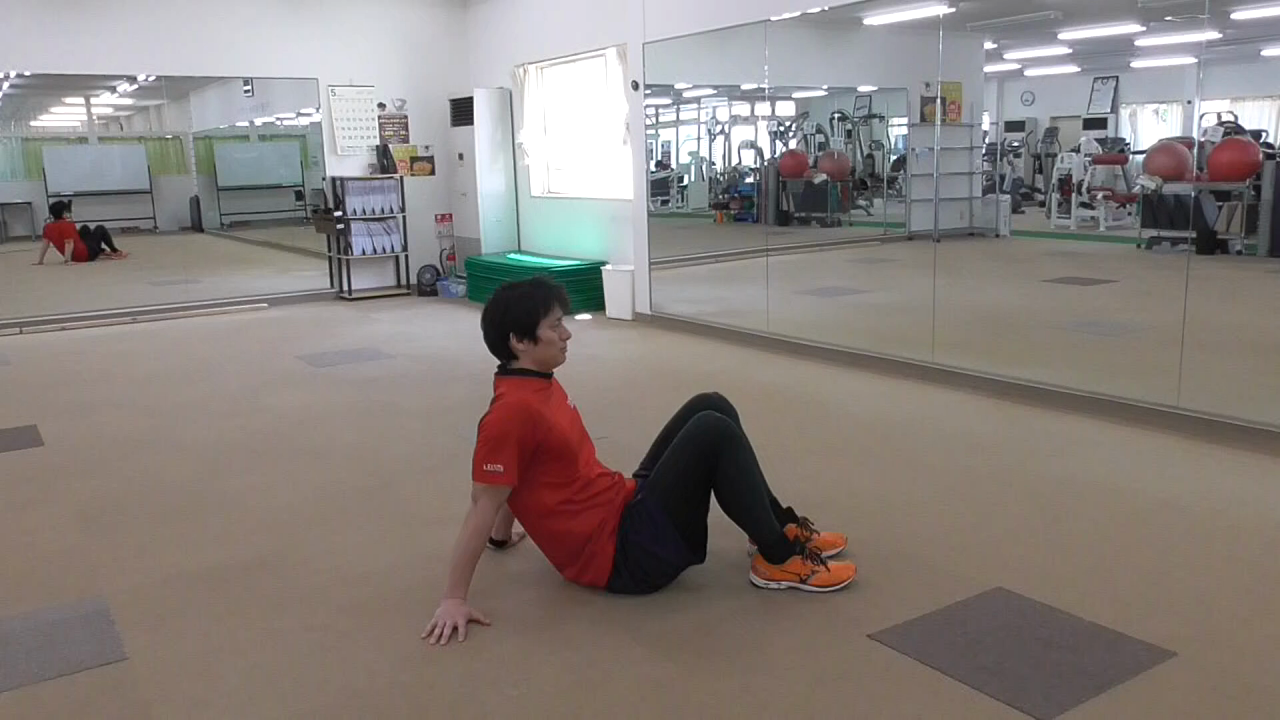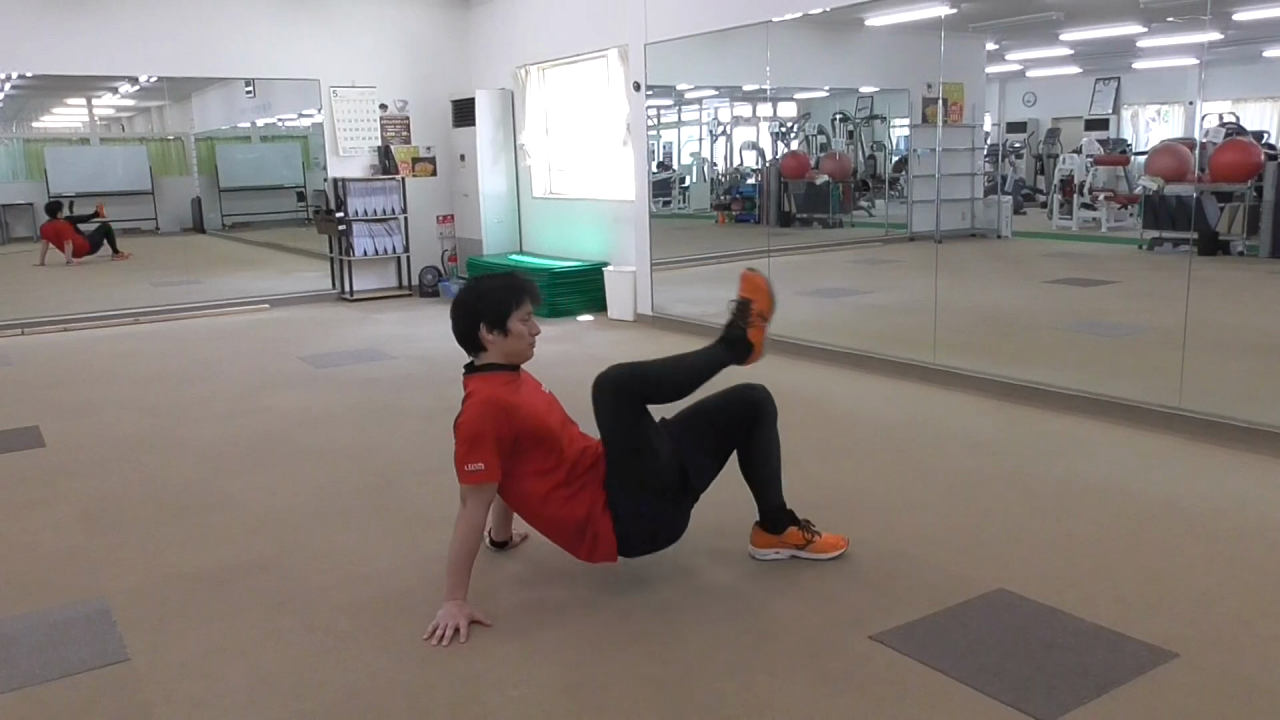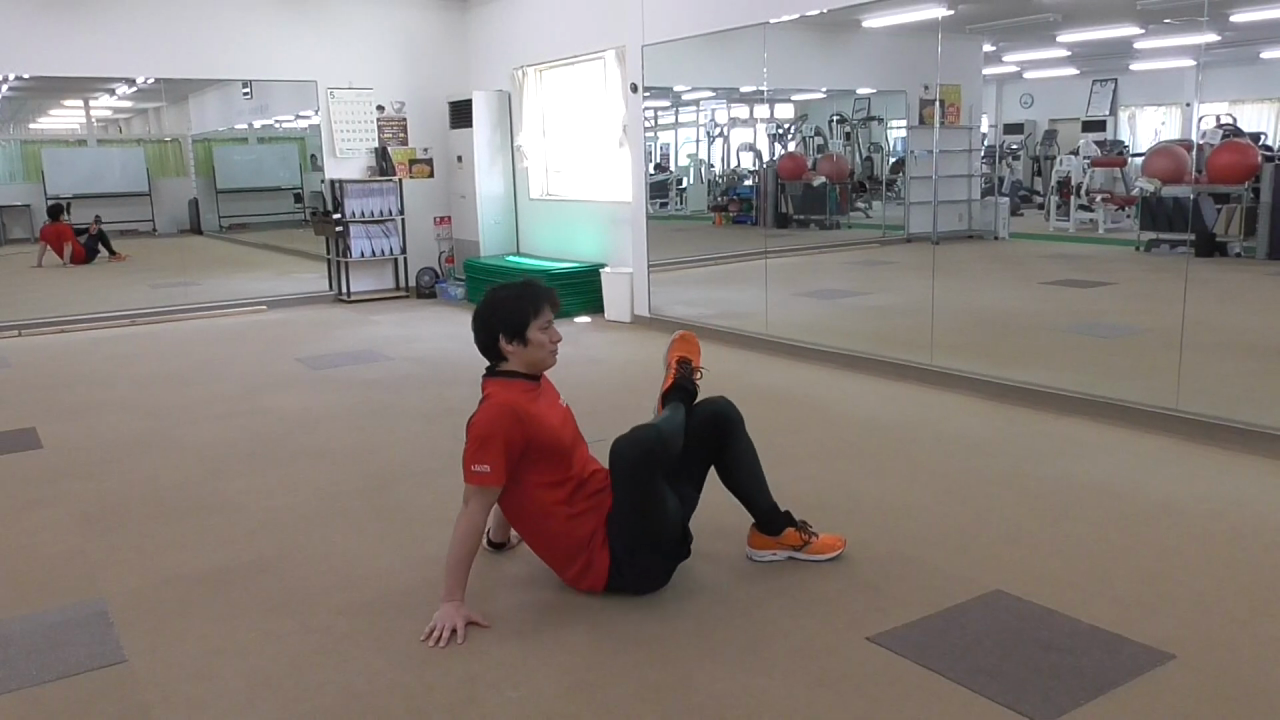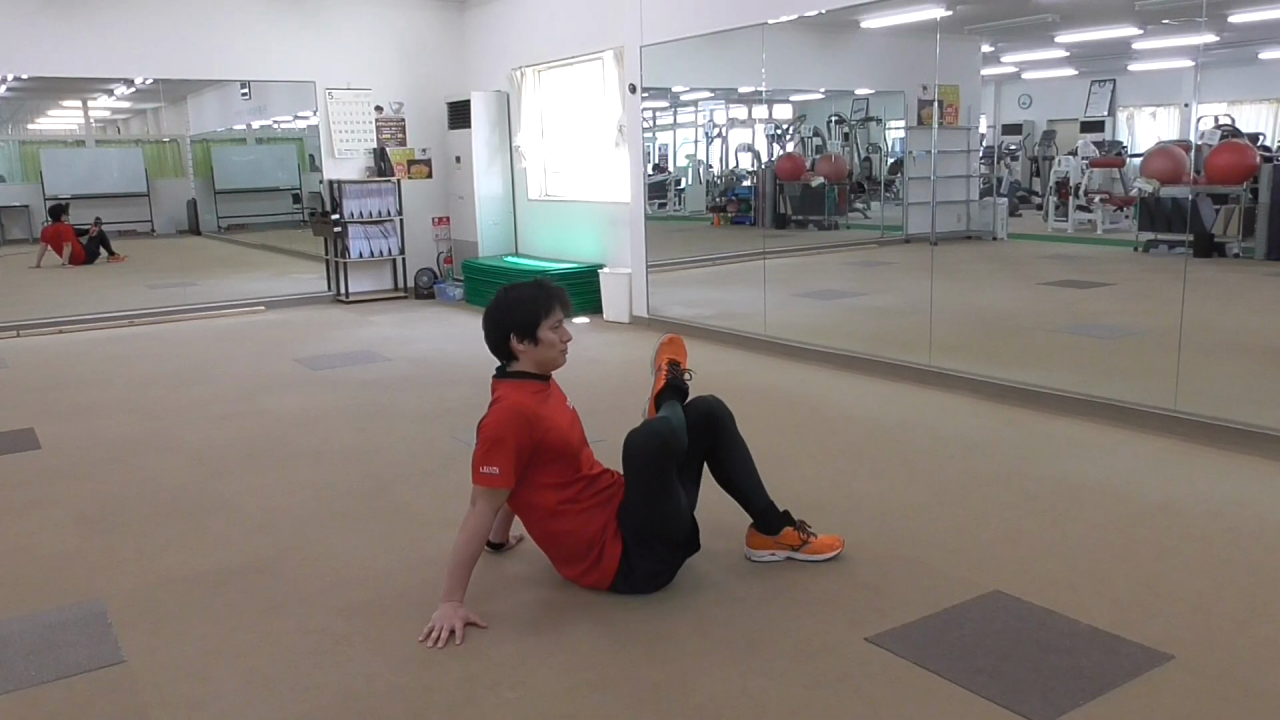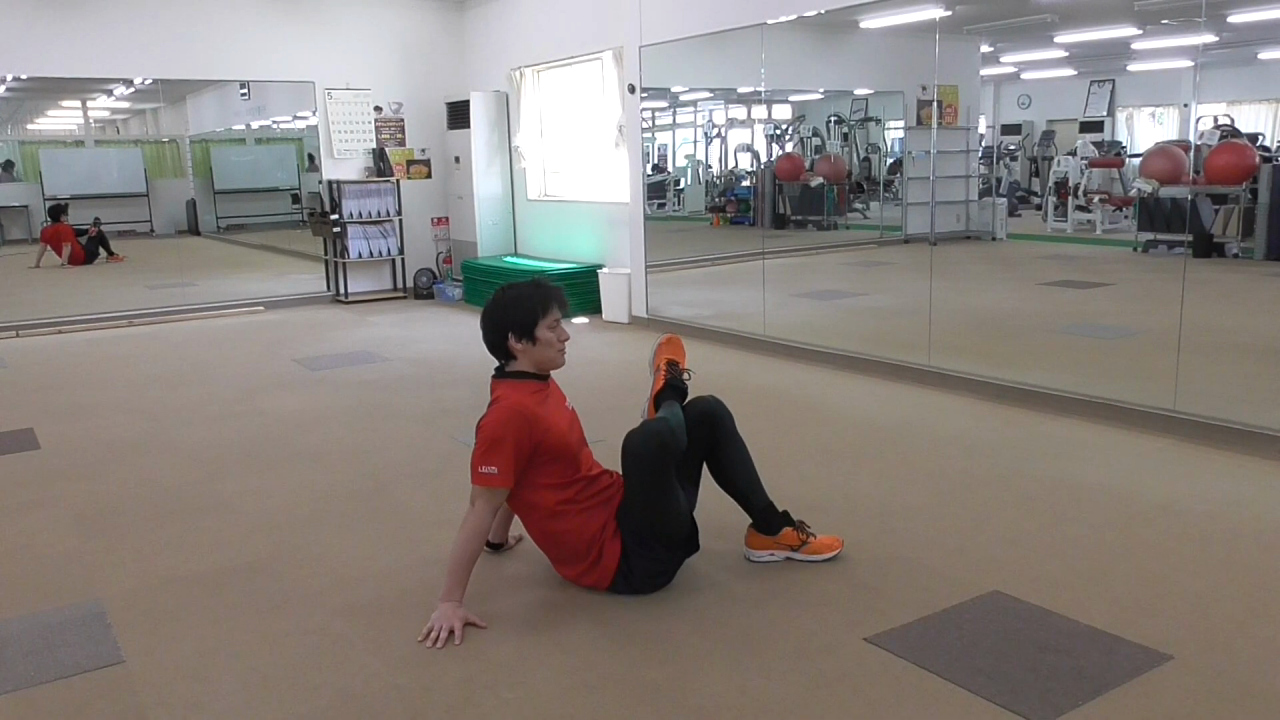
dt=1s
person 1, frame 1
left shoulder: (539, 385)
right shoulder: (513, 411)
left elbow: (518, 484)
right elbow: (483, 503)
left wrist: (503, 534)
right wrist: (454, 599)
left hip: (626, 508)
right hip: (624, 554)
left knee: (711, 408)
right knee: (713, 433)
left ankle: (778, 525)
right ankle: (778, 559)
person 1, frame 2
left shoulder: (510, 379)
right shoulder: (485, 407)
left elbow: (516, 470)
right elbow: (473, 503)
left wrist: (502, 537)
right wrist: (455, 600)
left hip: (626, 483)
right hip: (626, 514)
left knee: (753, 402)
right knee: (615, 383)
left ankle: (776, 529)
right ankle: (735, 346)
person 1, frame 3
left shoulder: (532, 383)
right shoulder: (500, 411)
left elbow: (518, 480)
right elbow: (475, 505)
left wrist: (501, 537)
right wrist: (451, 602)
left hip: (618, 513)
right hip: (616, 556)
left knee: (719, 415)
right knee: (638, 446)
left ankle: (773, 531)
right ankle: (676, 401)
person 1, frame 4
left shoulder: (539, 385)
right shoulder: (511, 413)
left elbow: (523, 482)
right elbow: (482, 505)
left wrist: (500, 539)
right wrist: (451, 602)
left hip: (620, 515)
right hip: (625, 556)
left knee: (709, 414)
right knee: (651, 438)
left ankle: (772, 530)
right ankle: (668, 400)
person 1, frame 5
left shoulder: (539, 385)
right shoulder: (510, 413)
left elbow: (522, 481)
right elbow: (482, 506)
left wrist: (500, 538)
right wrist: (450, 601)
left hip: (618, 514)
right hip: (624, 557)
left knee: (708, 414)
right knee: (650, 438)
left ankle: (771, 530)
right ankle: (667, 400)
